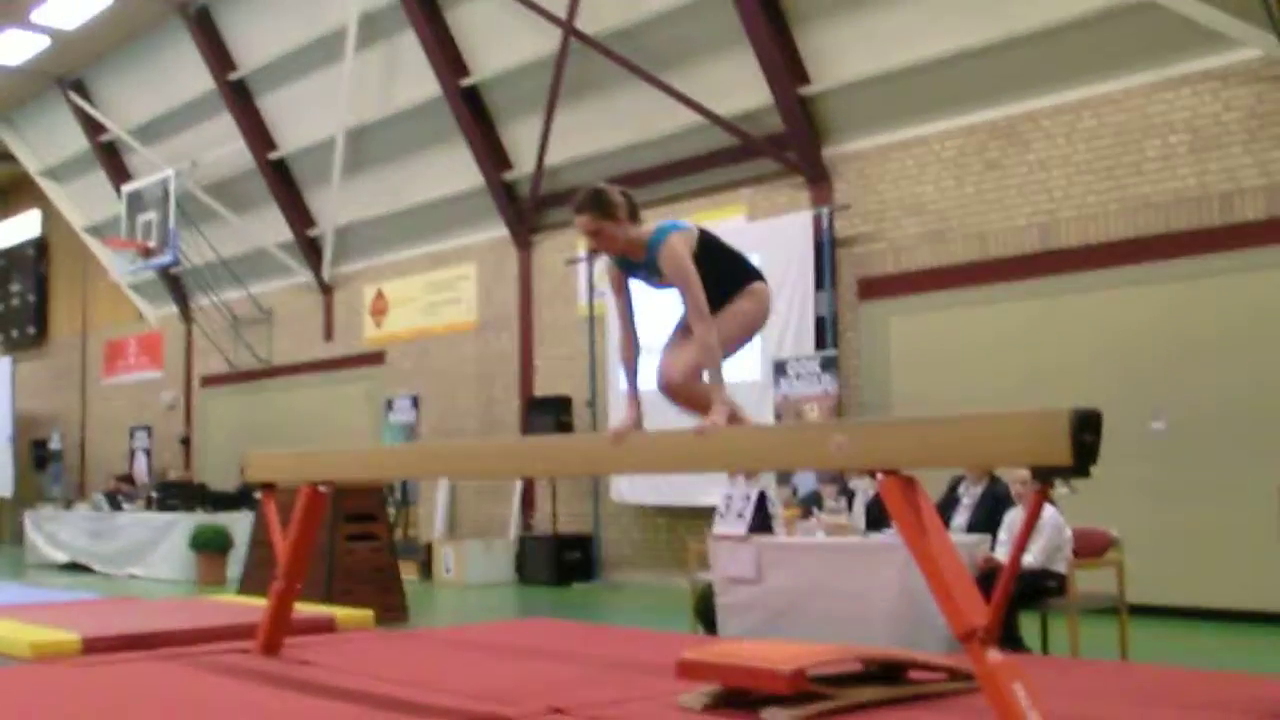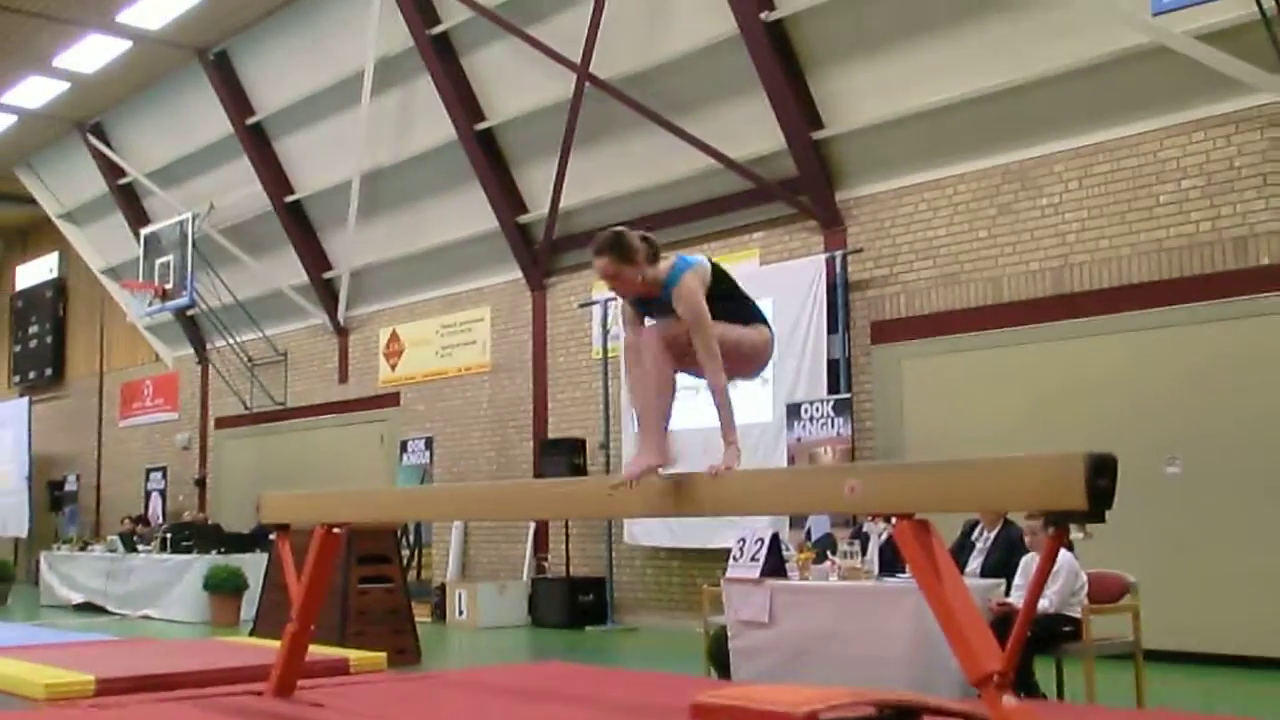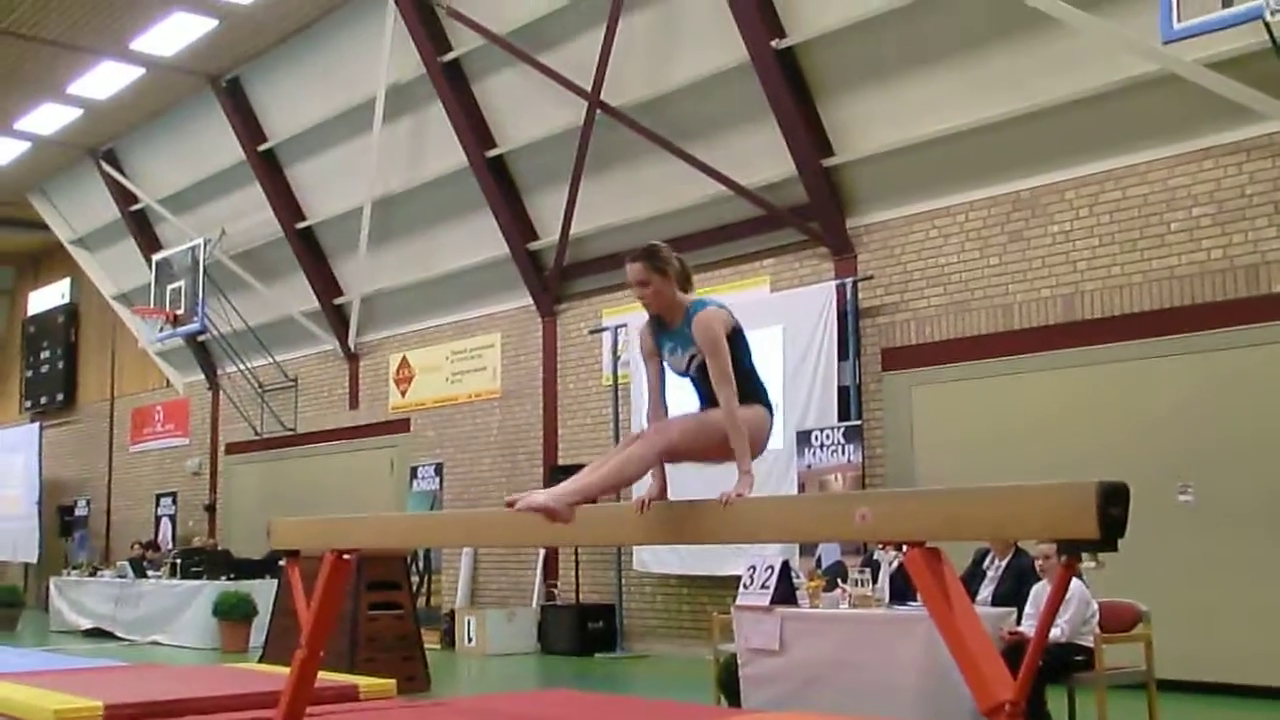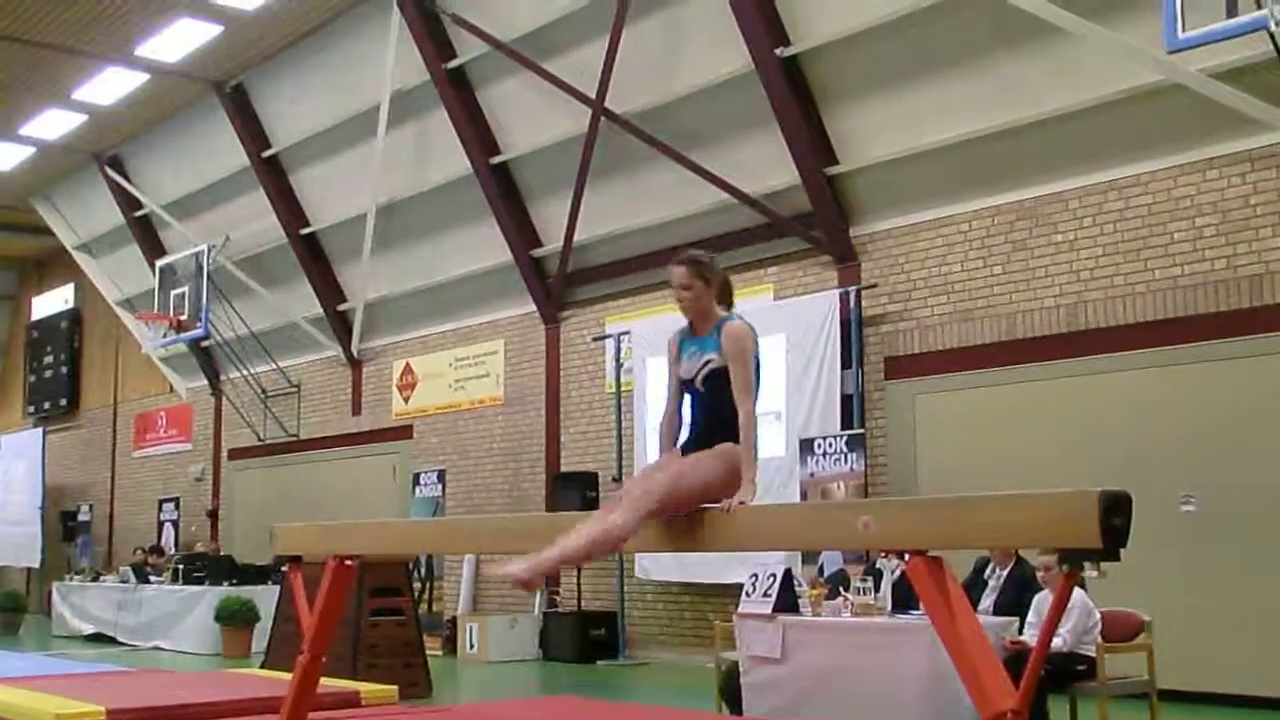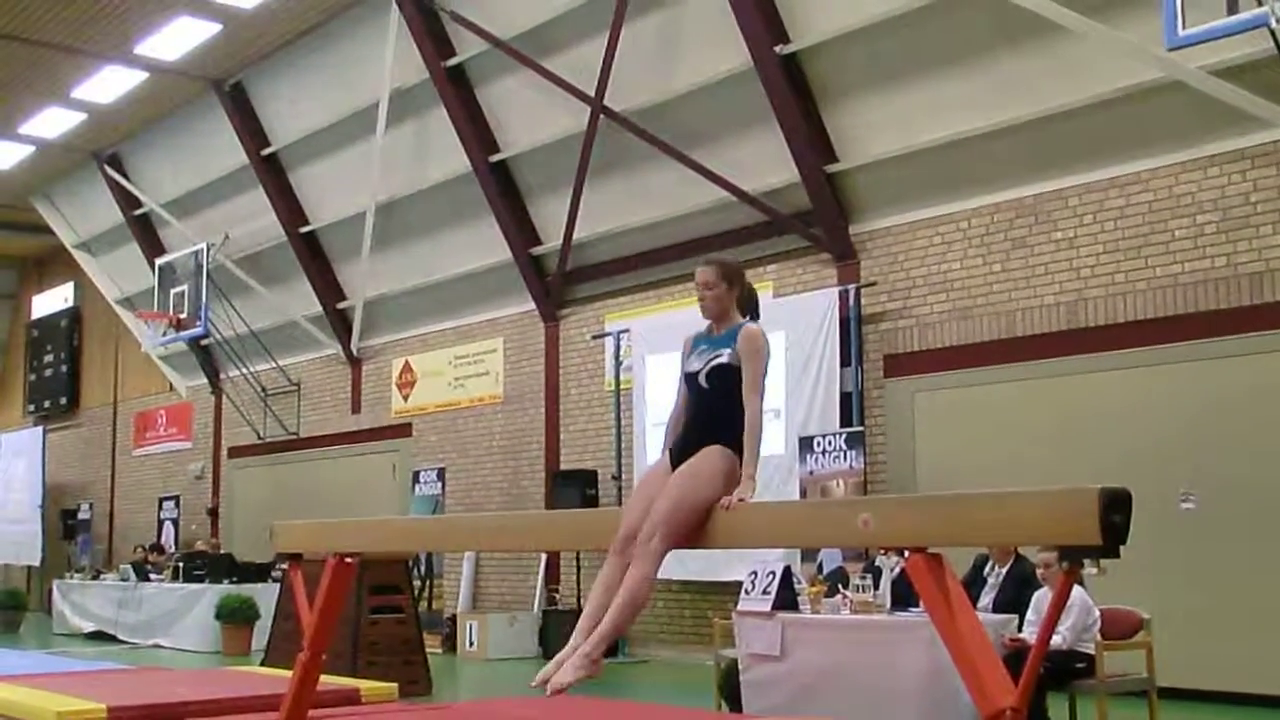
dt=0.3s
person 1, frame 1
left shoulder: (669, 245)
right shoulder: (618, 263)
left elbow: (701, 322)
right elbow: (626, 336)
left wrist: (719, 402)
right wrist: (633, 405)
left hip: (746, 294)
right hip: (711, 296)
left knee: (677, 378)
right knee: (671, 378)
person 1, frame 2
left shoulder: (682, 282)
right shoulder: (632, 303)
left elbow: (710, 361)
right elbow: (642, 363)
left wrist: (731, 444)
right wrist: (653, 447)
left hip: (751, 339)
left knee: (652, 340)
right knee: (634, 345)
left ankle: (647, 450)
person 1, frame 3
left shoulder: (706, 318)
right shoulder: (651, 332)
left elbow: (727, 394)
right elbow: (657, 402)
left wrist: (745, 473)
right wrist: (658, 479)
left hip: (750, 417)
right hip: (717, 423)
left knee: (659, 439)
right knee: (635, 446)
left ankle: (565, 496)
person 1, frame 4
left shoulder: (734, 332)
right shoulder: (680, 343)
left elbow: (746, 406)
right elbow: (672, 411)
left wrist: (748, 481)
right wrist: (664, 470)
left hip: (727, 451)
right hip: (692, 452)
left knee: (642, 503)
right knee: (624, 503)
left ankle: (542, 566)
right ankle: (541, 565)
person 1, frame 5
left shoulder: (749, 335)
right shoulder: (693, 342)
left elbow: (753, 407)
left wrist: (748, 478)
right wrist: (664, 465)
left hip: (719, 454)
right hip: (680, 451)
left knee: (649, 543)
right knee: (621, 544)
left ankle: (590, 652)
right ankle: (575, 644)
